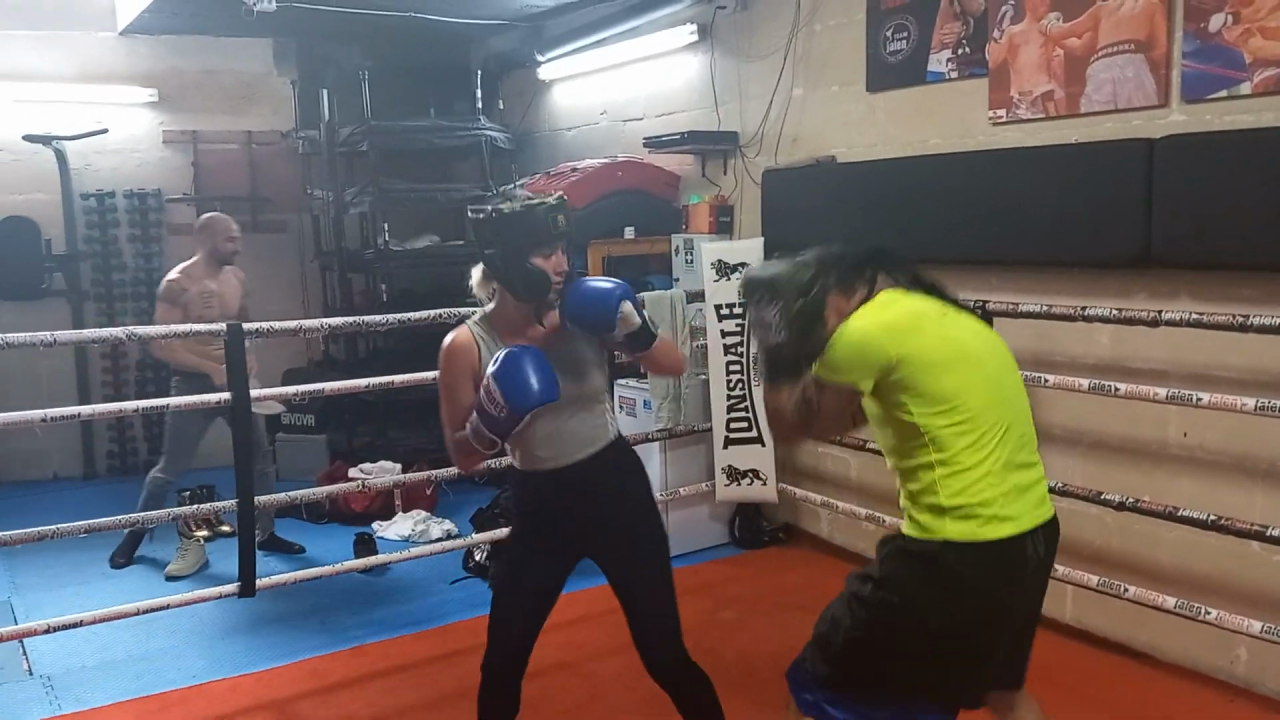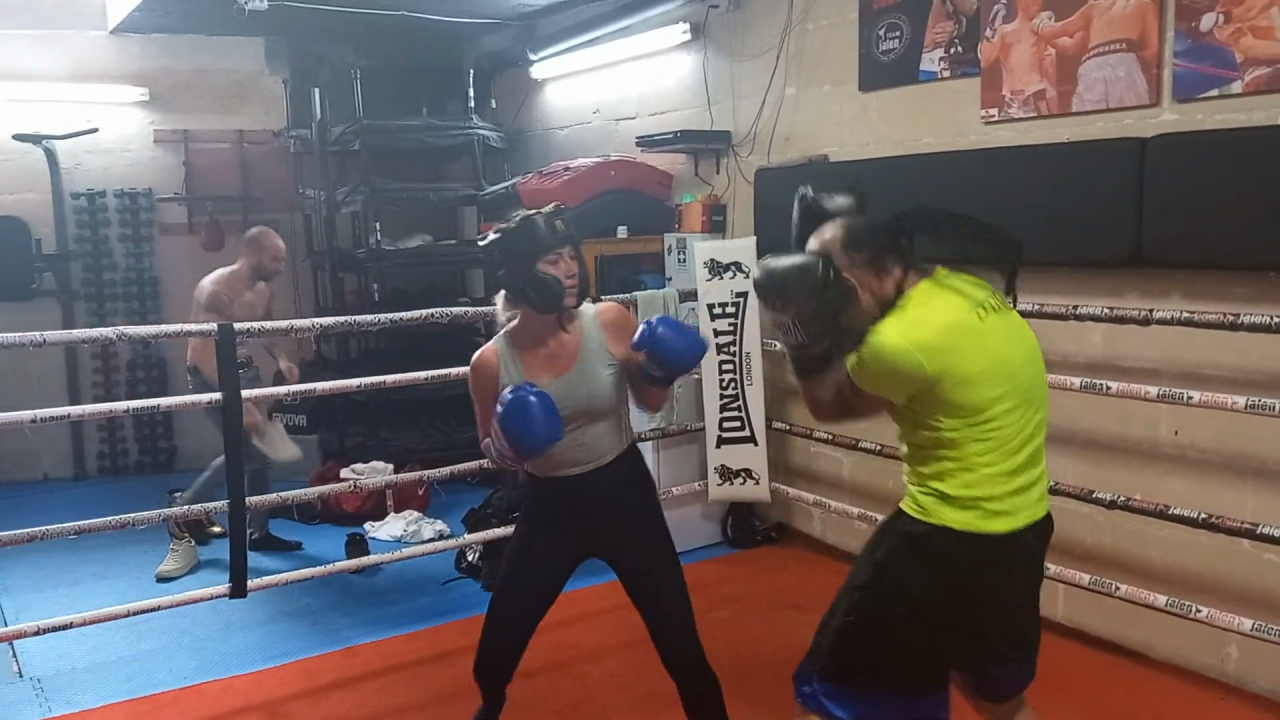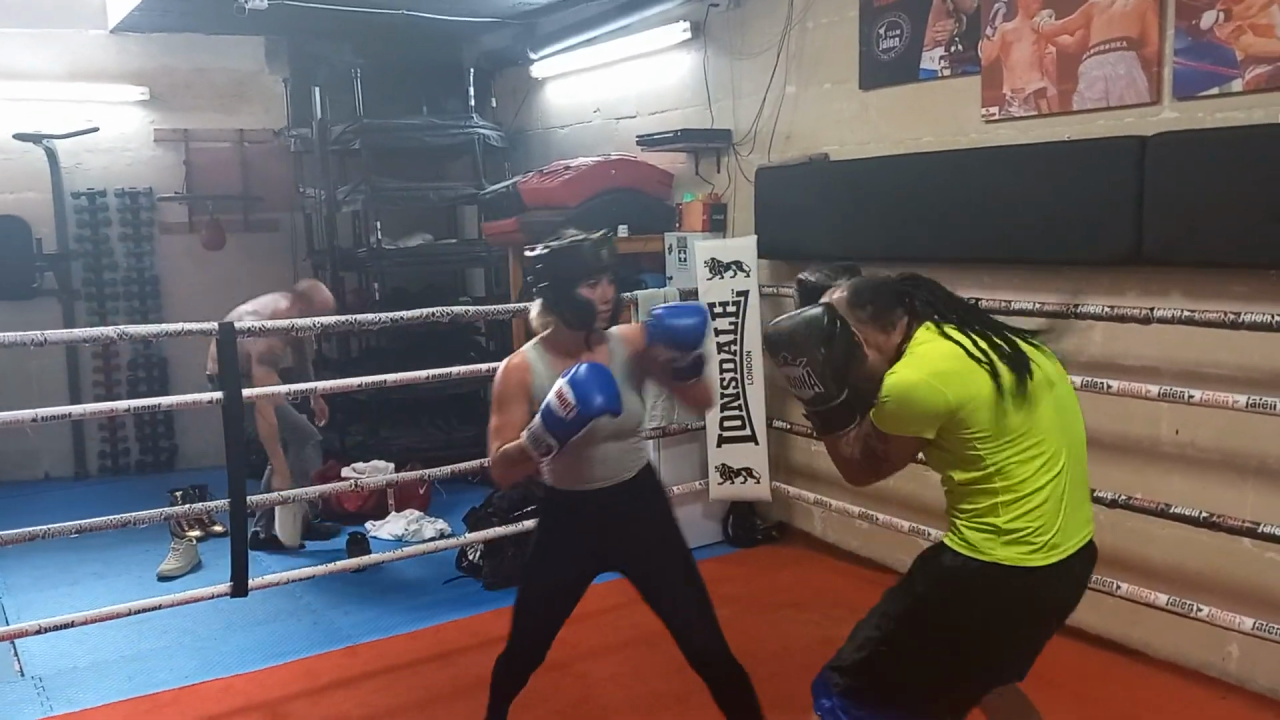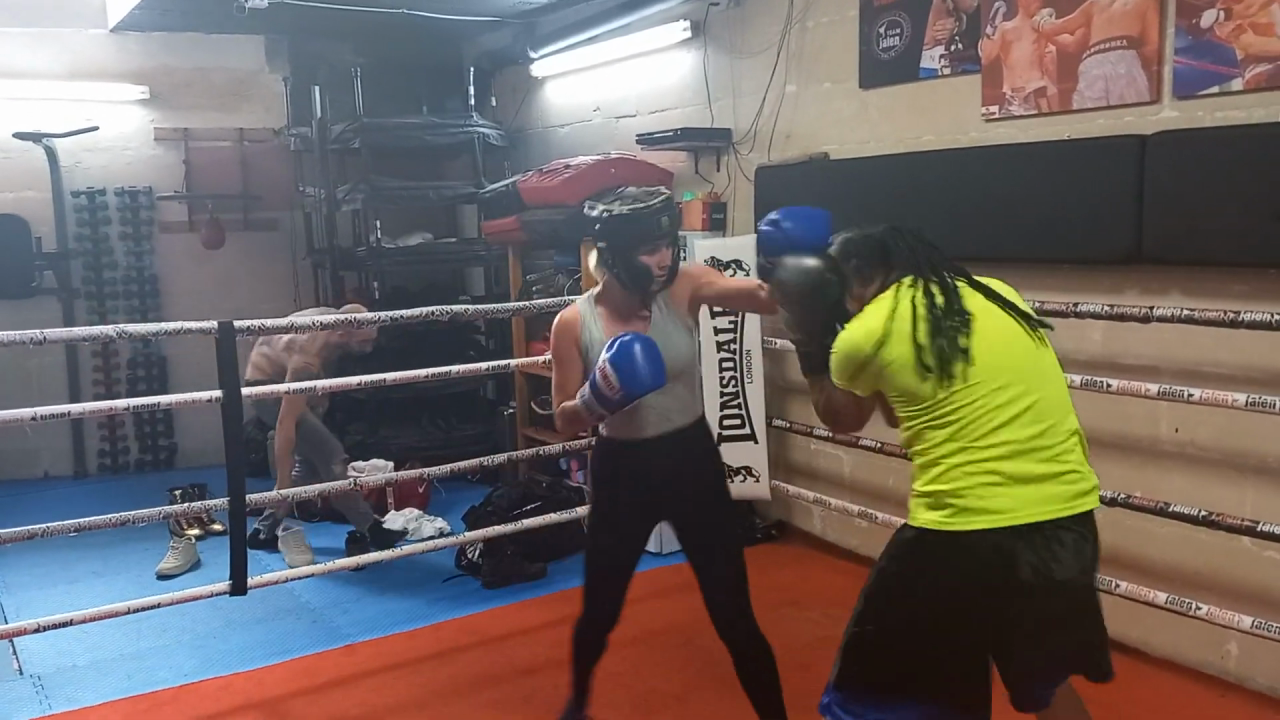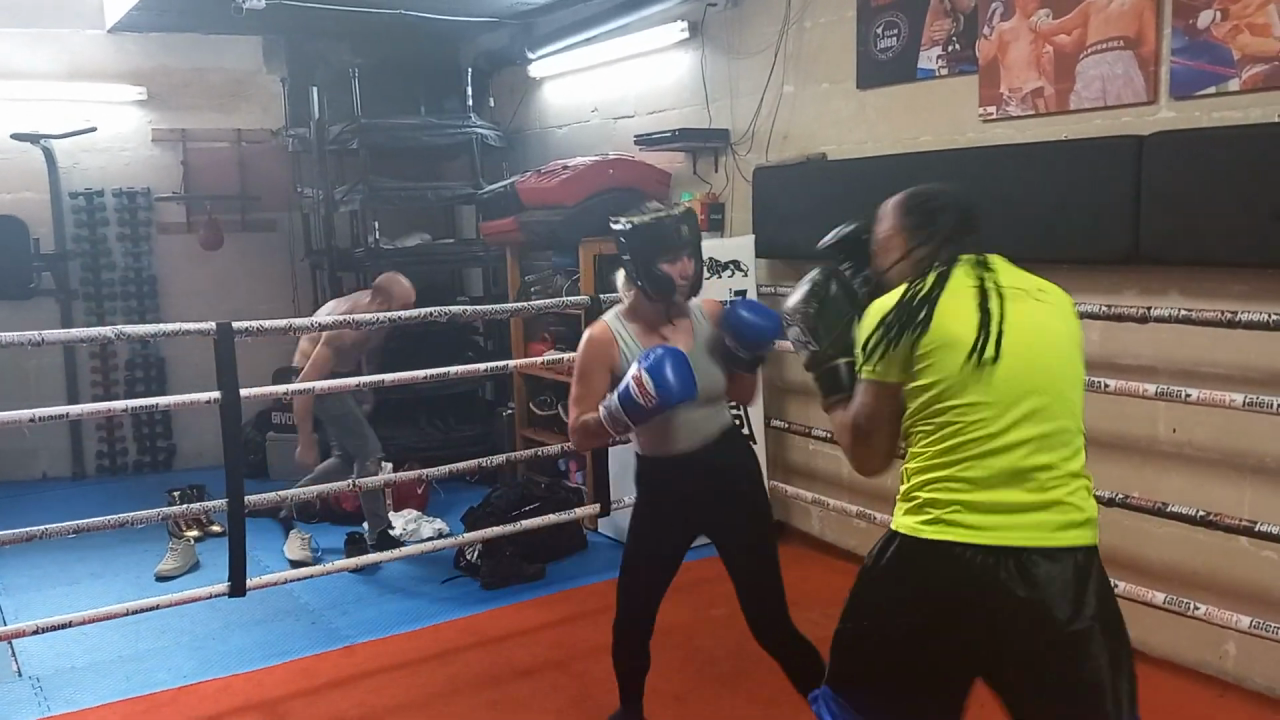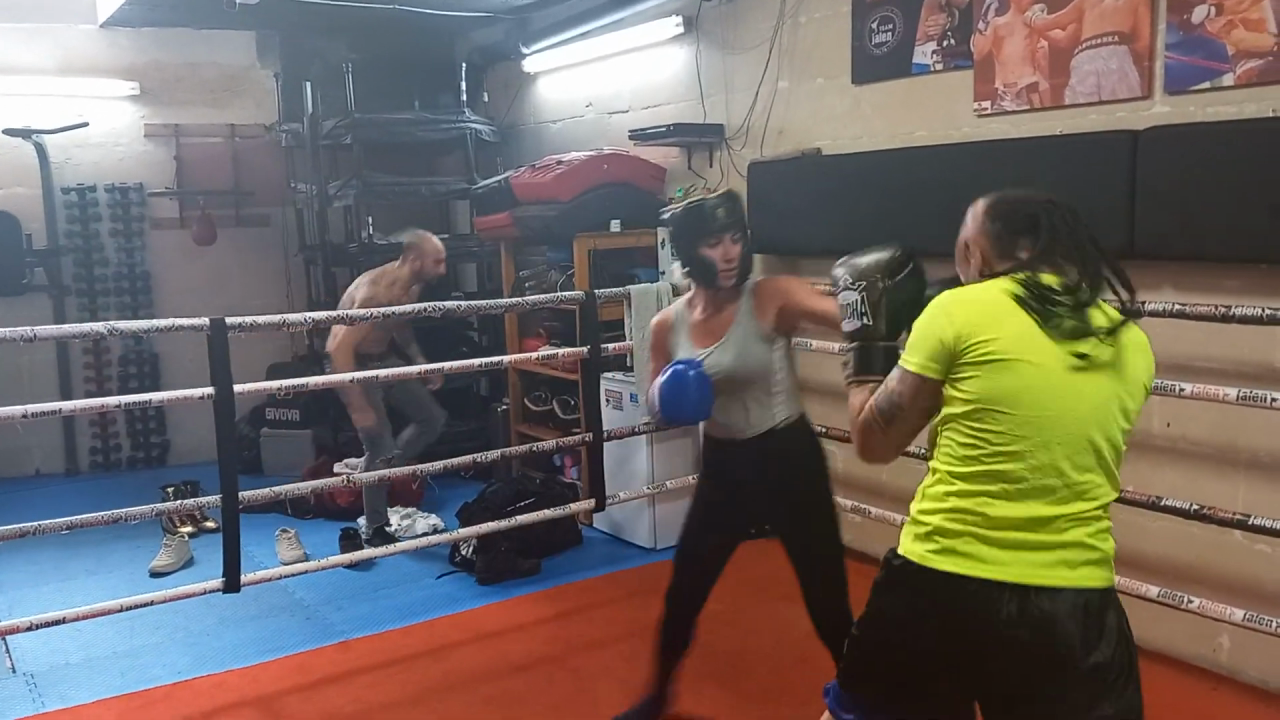
dt=0.2s
person 1, frame 1
left shoulder: (585, 307)
right shoulder: (464, 347)
left elbow: (674, 365)
right elbow: (463, 456)
left wrist: (629, 330)
right wrist: (490, 422)
left hip: (615, 488)
right hip: (540, 503)
left knee: (666, 656)
right knee: (502, 664)
person 1, frame 2
left shoulder: (610, 321)
right shoulder: (490, 361)
left elbow: (652, 404)
right elbow: (493, 453)
left wrist: (661, 370)
right wrist: (506, 447)
left hip: (624, 494)
right hip: (548, 509)
left knee: (683, 652)
right knee: (495, 651)
person 1, frame 3
left shoulder: (634, 342)
right shoulder: (519, 370)
left elbow: (700, 401)
right elbow: (502, 470)
left wrist: (686, 359)
right wrist: (549, 429)
left hip: (642, 509)
right hip: (569, 520)
left knee: (710, 653)
right knee: (522, 653)
person 1, frame 4
left shoulder: (685, 287)
right shoulder: (574, 324)
left elbow: (764, 297)
right elbow: (565, 422)
right wrist: (598, 397)
left hip: (693, 463)
right hip: (621, 473)
left knee: (734, 618)
right knee: (599, 611)
person 1, frame 5
left shoulder: (710, 314)
right shoulder: (604, 337)
left elbow: (741, 394)
right elbow: (581, 434)
left wrist: (749, 358)
right wrist: (625, 405)
left hip: (729, 473)
right hip: (662, 485)
left knee: (771, 625)
right knee: (631, 618)
person 1, frame 6
left shoulder: (773, 297)
right shoulder: (667, 324)
left elbow: (843, 315)
right elbow: (658, 407)
right wrist: (666, 400)
left hip: (789, 462)
right hip: (723, 468)
left knee: (830, 615)
right knee: (682, 598)
person 2, frame 1
left shoulder: (867, 331)
right shoulder: (932, 316)
left elbow: (789, 422)
right elbow: (844, 413)
left wrist: (777, 343)
left hip: (956, 555)
right hip: (1029, 539)
person 2, frame 2
left shoulder: (901, 343)
right shoulder: (968, 290)
left elbow: (829, 404)
left wrist: (800, 333)
left hip: (947, 541)
right hip: (1021, 530)
person 2, frame 3
left shoulder: (915, 380)
right shoulder: (985, 337)
left elbow: (861, 466)
left wrist: (819, 391)
left hip: (991, 568)
right hip: (1065, 556)
right knee: (982, 679)
person 2, frame 4
left shoulder: (864, 335)
right shoulder: (997, 295)
left elbow: (842, 417)
left wrist: (811, 335)
left hip: (960, 543)
right hip: (1068, 527)
person 2, frame 5
left shoulder: (892, 314)
right shoulder: (1052, 300)
left elbow: (868, 456)
left wrist: (829, 365)
left hip: (937, 558)
right hip: (1060, 557)
person 2, frame 6
left shoulder: (958, 311)
right shoulder: (1133, 346)
left elbow: (873, 441)
left wrist: (866, 338)
left hip: (943, 581)
right hip: (1074, 599)
person 3, frame 1
left shoulder: (236, 278)
right shoulder: (177, 284)
right elbow: (160, 345)
left wrist: (247, 354)
right wrist: (211, 368)
left hip: (230, 377)
right hip: (193, 380)
left knee: (261, 457)
right knee: (173, 465)
left ankle: (265, 533)
right ankle: (135, 532)
person 3, frame 2
left shoulder: (263, 288)
right shoulder: (218, 292)
right elbow: (202, 356)
left wrist: (280, 358)
right wrist: (241, 404)
left hip: (242, 370)
right hip: (212, 377)
left knee: (262, 453)
right knee: (246, 450)
left ankle: (259, 533)
right ankle: (186, 509)
person 3, frame 3
left shoulder: (291, 311)
right shoulder: (268, 337)
left elbow: (301, 350)
right elbow: (263, 410)
left wrist: (315, 394)
right wrist: (280, 470)
left hip: (252, 373)
left knee: (291, 449)
right knee: (306, 438)
left ankle: (264, 530)
right ankle: (300, 520)
person 3, frame 4
right shoulder: (306, 358)
right elbow: (286, 427)
left wrist: (320, 392)
right wrist: (282, 486)
left hip: (283, 379)
right hip: (268, 386)
left knee: (310, 462)
right knee: (331, 456)
left ankle: (265, 531)
right ankle: (368, 531)
person 3, frame 5
left shoulder: (376, 307)
right shoulder: (346, 329)
right elbow: (305, 386)
left wrist: (366, 388)
right wrist: (306, 443)
left hip: (344, 372)
right hip: (319, 377)
left knee: (349, 457)
right knee: (368, 453)
left ankle: (288, 508)
right ankle: (379, 535)
person 3, frame 6
left shoulder: (412, 284)
right shoulder: (378, 292)
right elbow: (340, 351)
left wrist: (421, 362)
right wrist: (359, 407)
left hip: (382, 359)
right hip: (353, 364)
left knee: (433, 418)
right knee: (380, 448)
left ankle: (381, 474)
right ankle: (376, 530)
